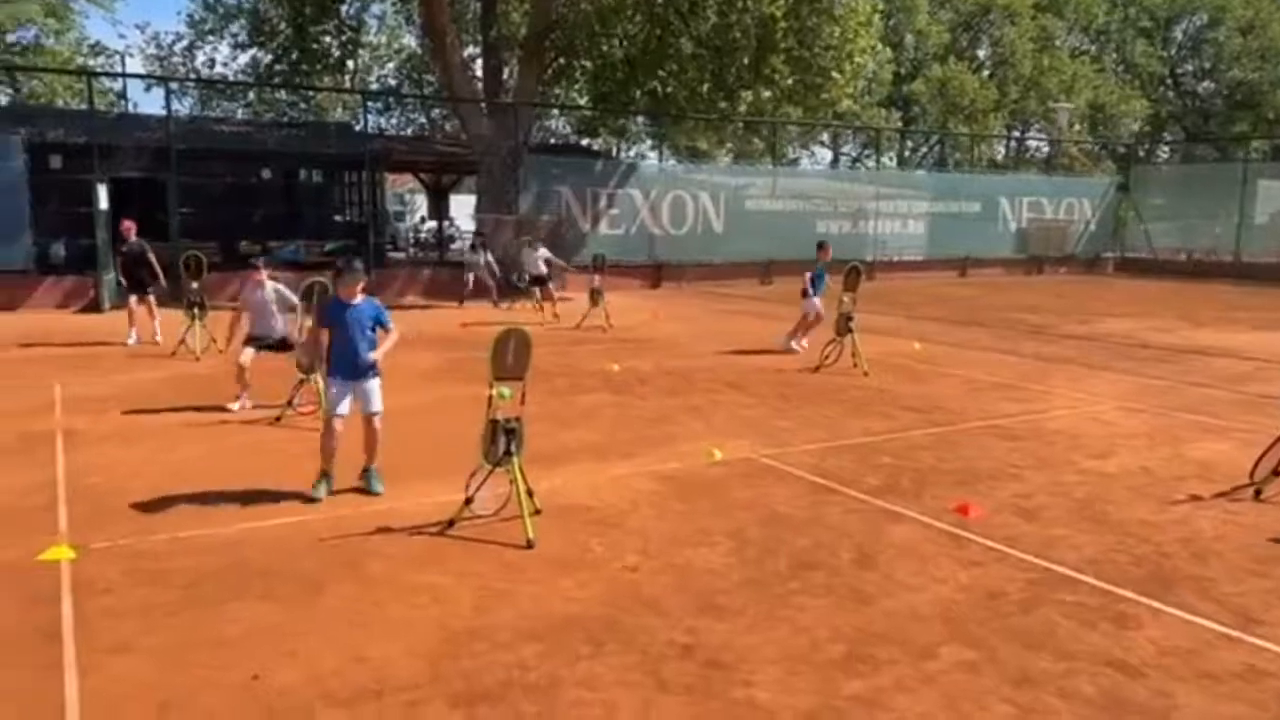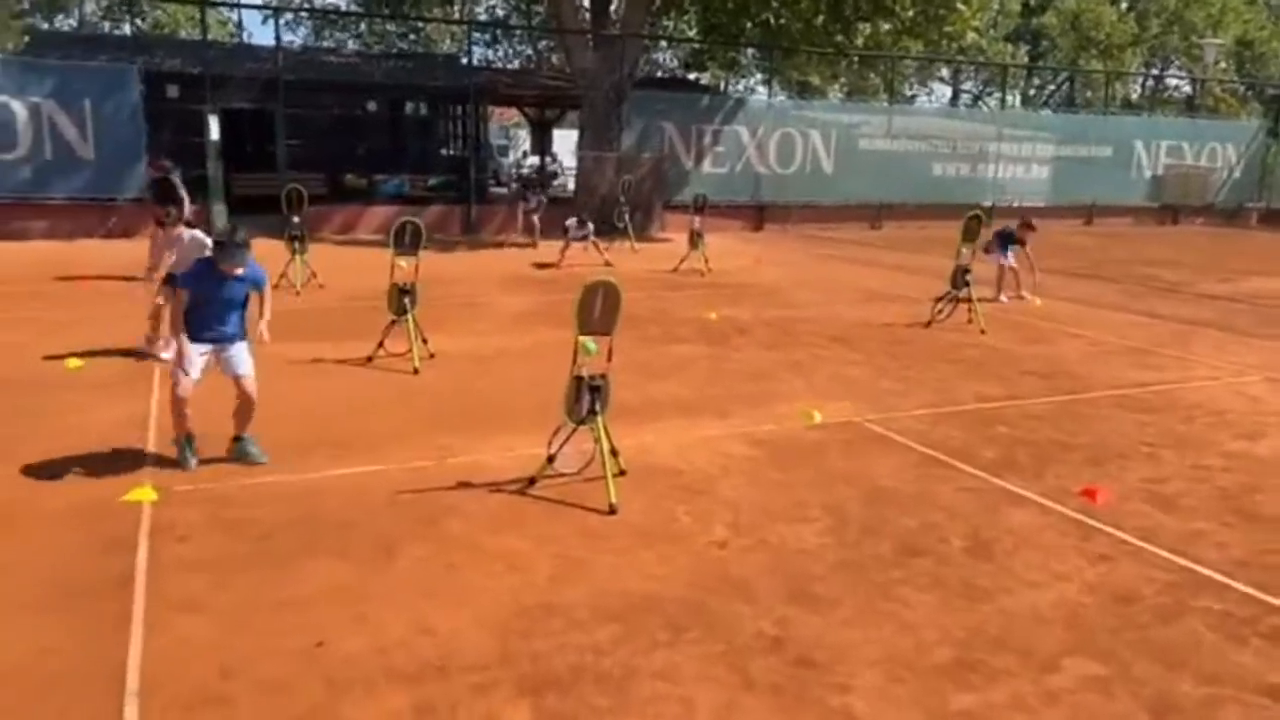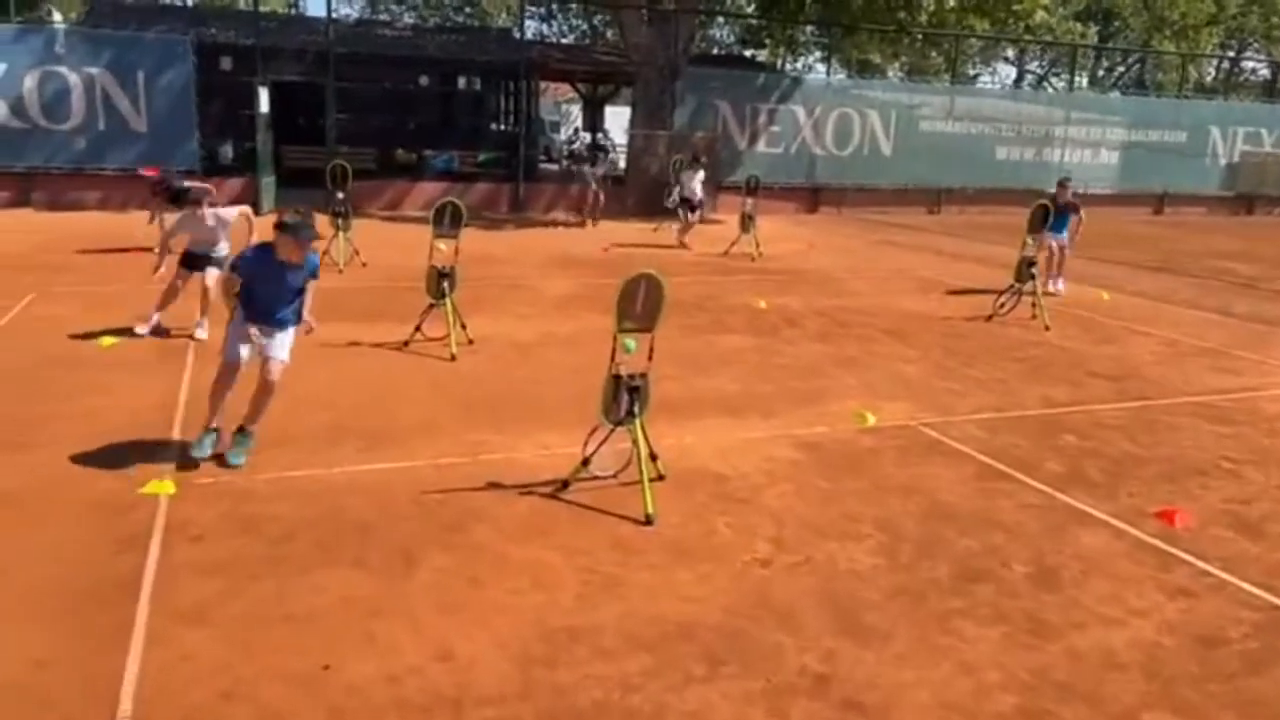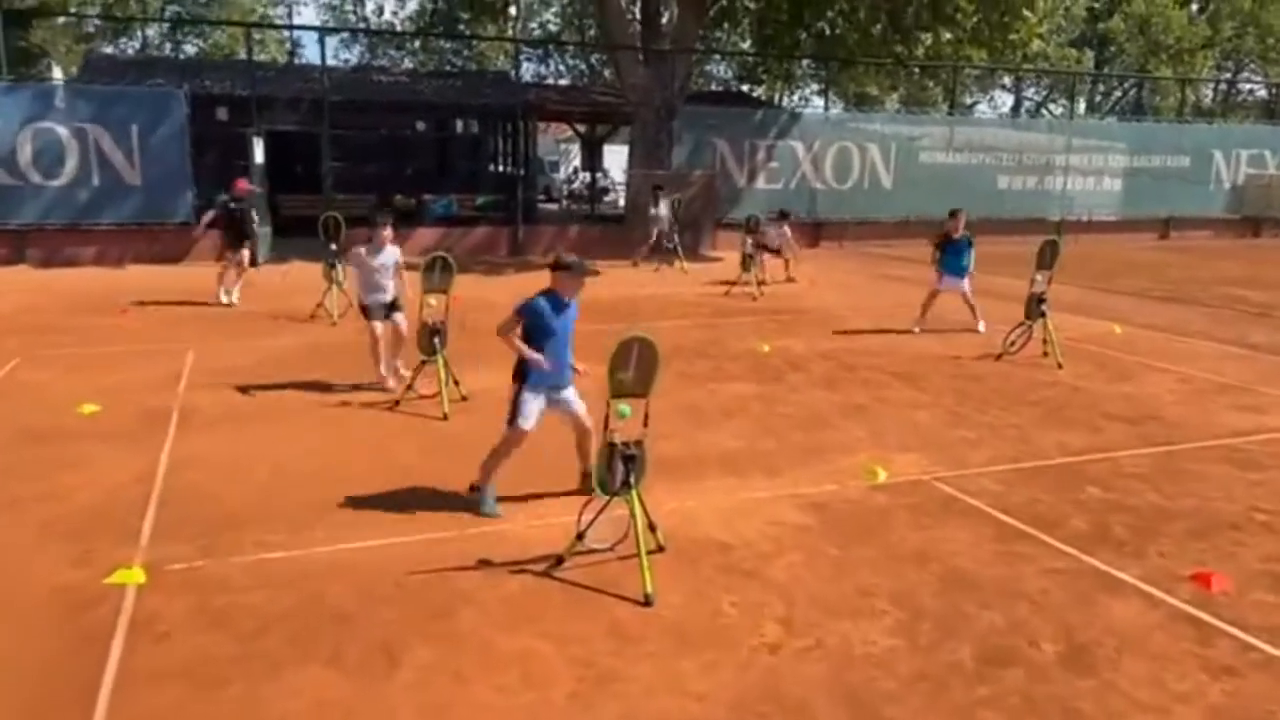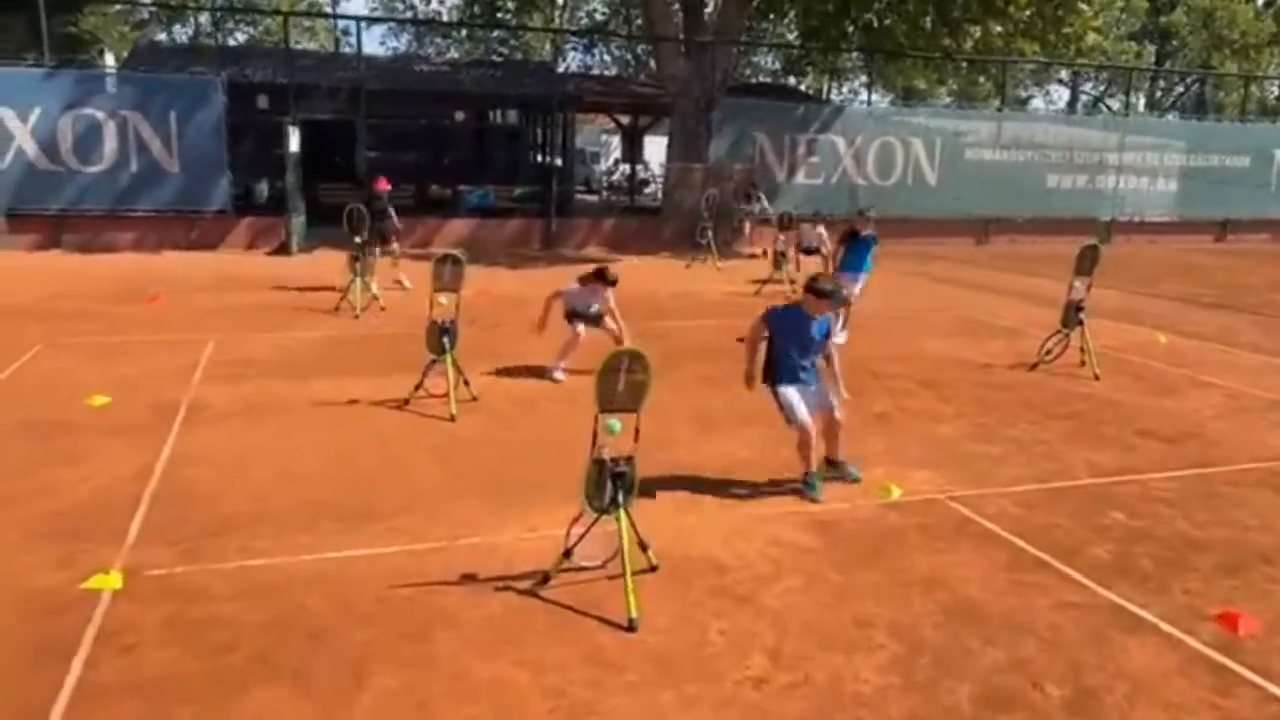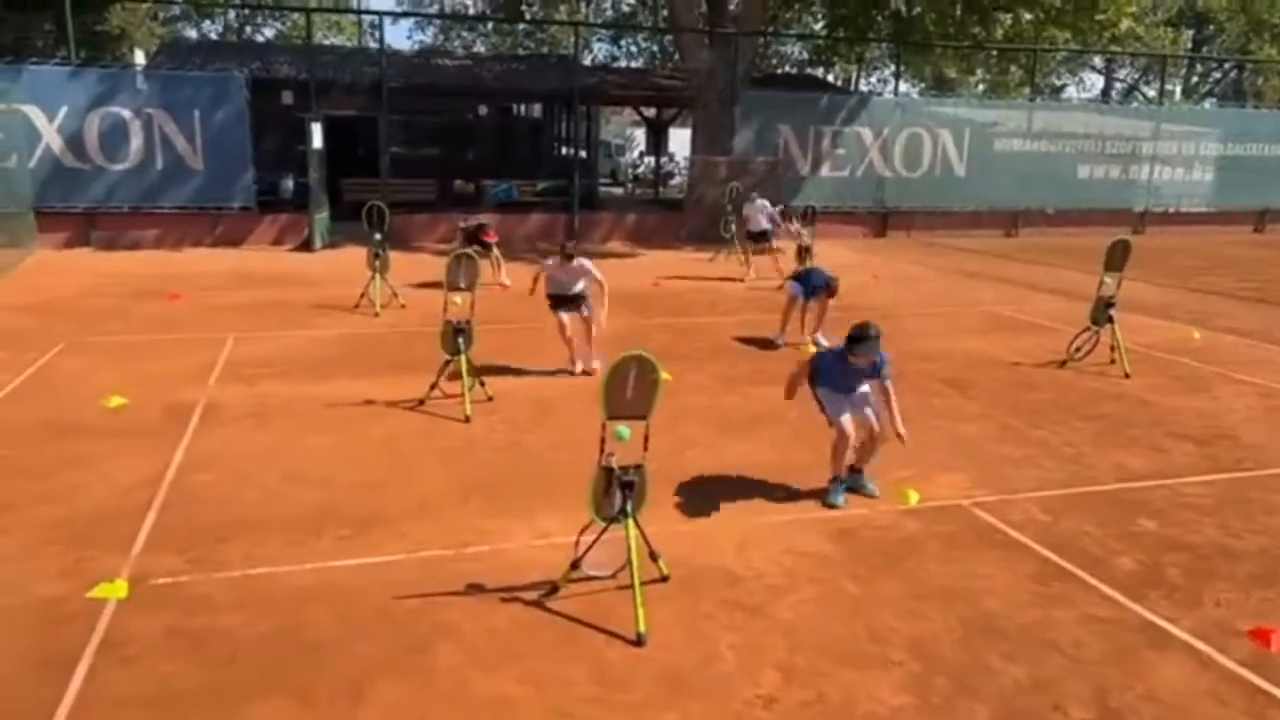
dt=0.7s
person 1, frame 1
left shoulder: (373, 307)
right shoulder: (329, 307)
left elbow: (392, 332)
right elbow: (316, 334)
left wrist: (379, 352)
right wrist: (312, 358)
left hip: (367, 375)
right hip: (338, 376)
left knee: (374, 425)
right knee: (334, 426)
left ankle: (369, 471)
right ankle: (325, 476)
person 1, frame 2
left shoulder: (252, 273)
right shoulder: (198, 271)
left elbow: (263, 290)
right elbow: (178, 303)
left wrist: (263, 324)
right wrist: (181, 340)
left hip: (233, 338)
right hip: (196, 337)
left knee: (249, 393)
right knee: (181, 393)
left ankle: (241, 440)
right ankle: (185, 442)
person 1, frame 3
left shoulder: (310, 261)
right shoulder: (255, 256)
right elbow: (229, 285)
left wrist: (305, 312)
right wrist: (243, 322)
left hip: (283, 324)
right hip: (247, 318)
left knee: (270, 378)
right knee: (227, 372)
left ankle: (244, 434)
right ankle: (210, 431)
person 1, frame 4
left shoulder: (570, 305)
right shoulder: (537, 305)
right elbow: (503, 330)
left wrist: (572, 363)
right wrist: (528, 354)
left hip: (561, 382)
right hip: (533, 384)
left knee: (586, 427)
right knee: (514, 439)
left ankle: (588, 477)
right ankle: (479, 489)
person 1, frame 5
left shoulder: (825, 320)
right shoulder: (779, 314)
left elbow: (829, 352)
right elbow: (754, 334)
left wrist: (839, 386)
right wrist: (750, 368)
left hip: (811, 378)
right hip: (784, 382)
left knee: (835, 419)
right knee: (807, 429)
left ankle: (833, 463)
right ankle: (811, 477)
person 1, frame 6
left shoulder: (879, 360)
right shoulder: (830, 359)
left elbow: (886, 388)
right elbow: (803, 367)
left wrist: (896, 422)
right wrist: (792, 384)
left hip: (857, 389)
right hip: (828, 388)
left knee: (875, 433)
right knee: (847, 433)
left ankle: (856, 472)
right ankle: (836, 482)
